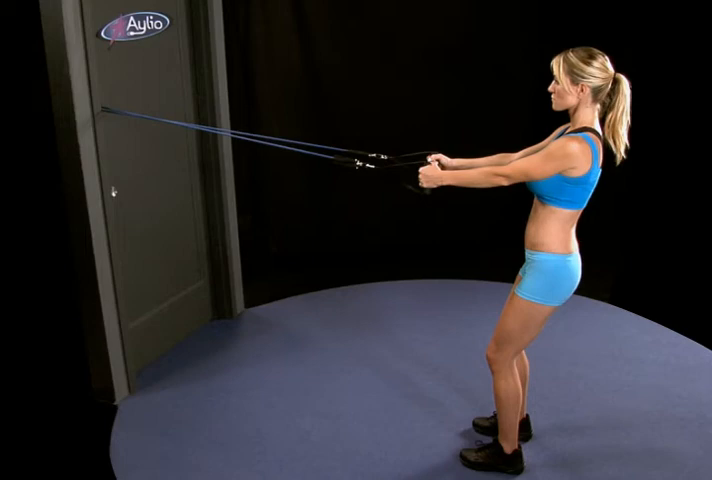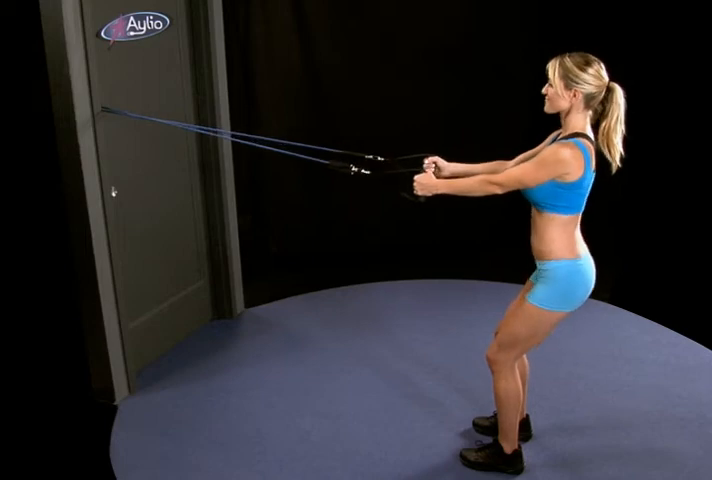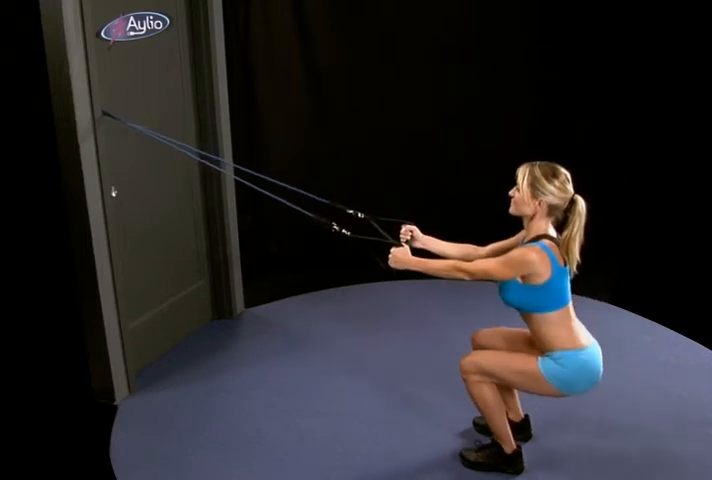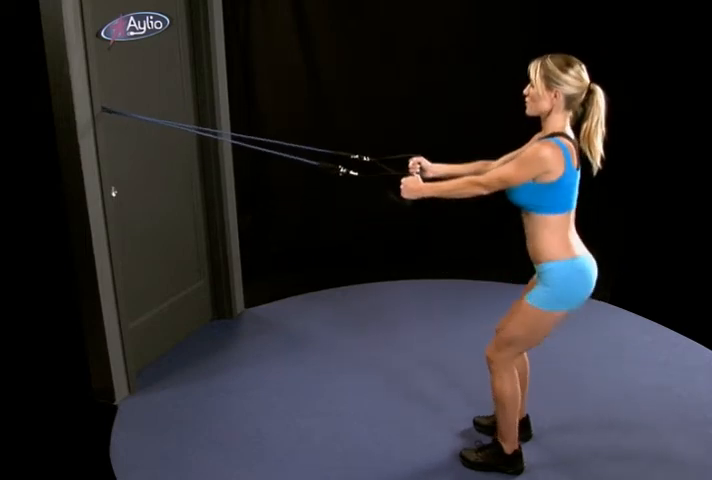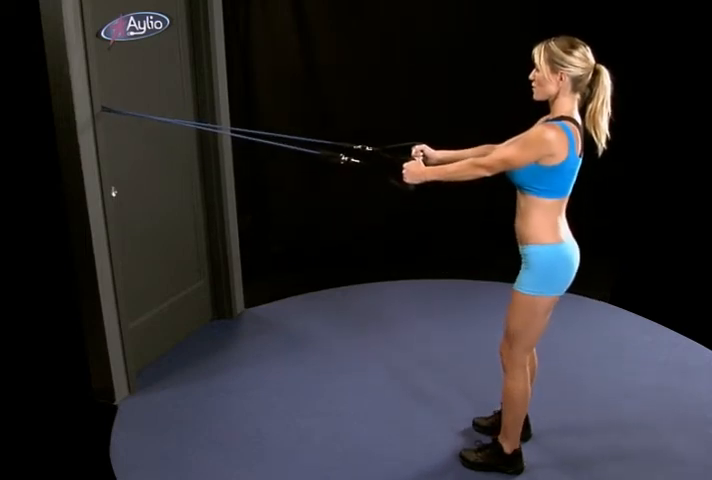
dt=1s
person 1, frame 1
left shoulder: (575, 147)
right shoulder: (571, 134)
left elbow: (504, 176)
right elbow: (512, 159)
left wrist: (443, 178)
right wrist: (454, 164)
left hip: (550, 268)
right hip: (546, 262)
left knee: (499, 355)
right knee: (511, 345)
left ankle: (507, 451)
right ankle: (516, 419)
person 1, frame 2
left shoulder: (568, 152)
right shoulder: (567, 139)
left elbow: (498, 184)
right elbow: (509, 166)
left wrist: (437, 187)
right wrist: (452, 168)
left hip: (563, 275)
right hip: (560, 267)
left knee: (500, 356)
right knee: (507, 340)
left ankle: (507, 452)
right ankle: (516, 419)
person 1, frame 3
left shoulder: (532, 256)
right shoulder: (537, 237)
left elbow: (466, 271)
right elbow: (479, 253)
left wrist: (410, 262)
right wrist: (424, 241)
left hip: (572, 366)
right hip: (567, 350)
left knee: (472, 366)
right knee: (481, 340)
left ankle: (507, 452)
right ankle: (516, 421)
person 1, frame 4
left shoulder: (547, 151)
right shoulder: (552, 141)
left elbow: (483, 185)
right elbow: (492, 166)
left wrist: (423, 190)
right wrist: (435, 169)
left hip: (564, 276)
right hip: (564, 269)
left knee: (499, 355)
right knee: (507, 336)
left ankle: (507, 451)
right ankle: (516, 420)
person 1, frame 5
left shoulder: (551, 134)
right shoulder: (560, 125)
left elbow: (486, 167)
right elbow: (496, 150)
left wrist: (426, 174)
right wrist: (439, 156)
left hip: (546, 258)
right hip: (552, 253)
left knee: (512, 354)
right knee: (521, 347)
left ankle: (507, 451)
right ankle: (514, 419)
